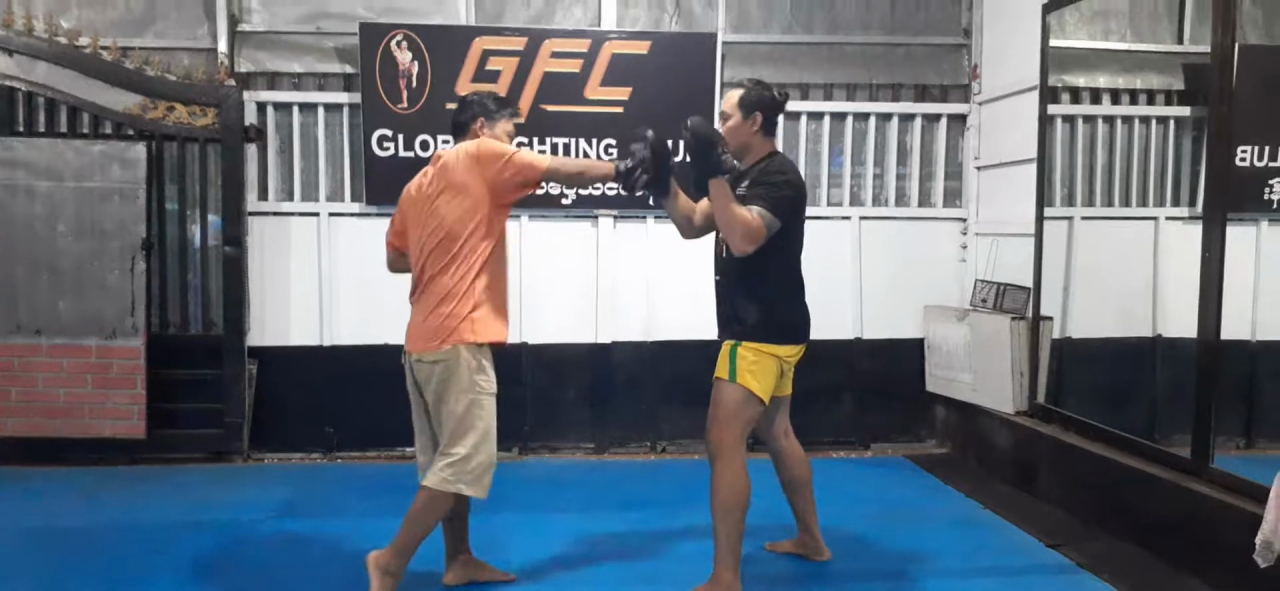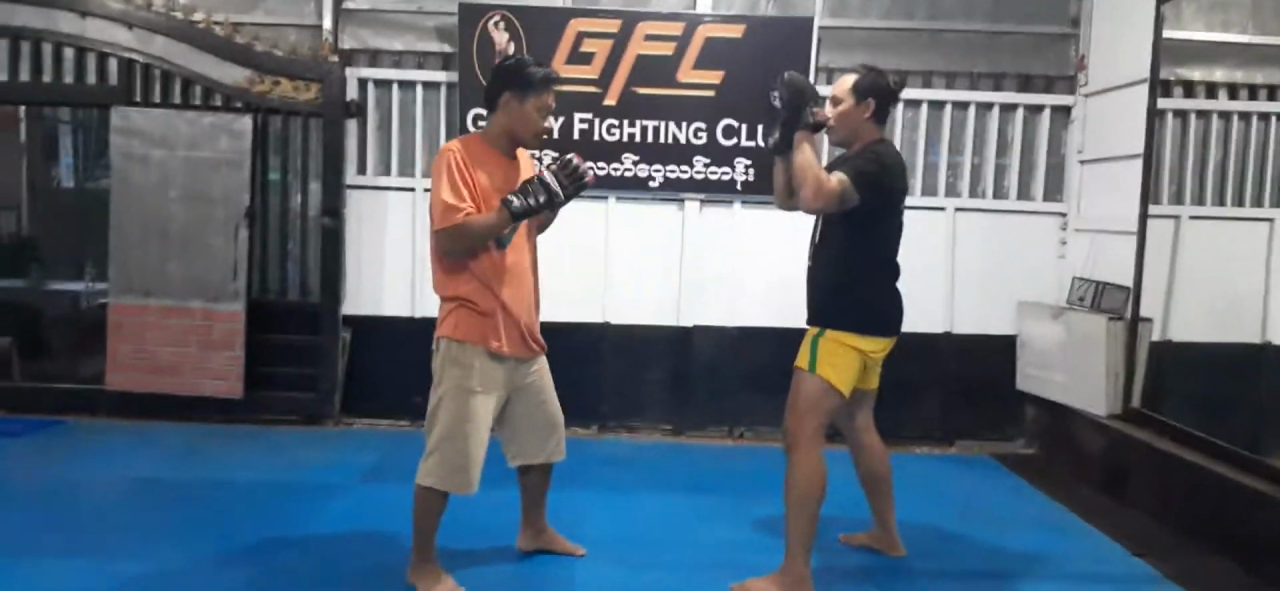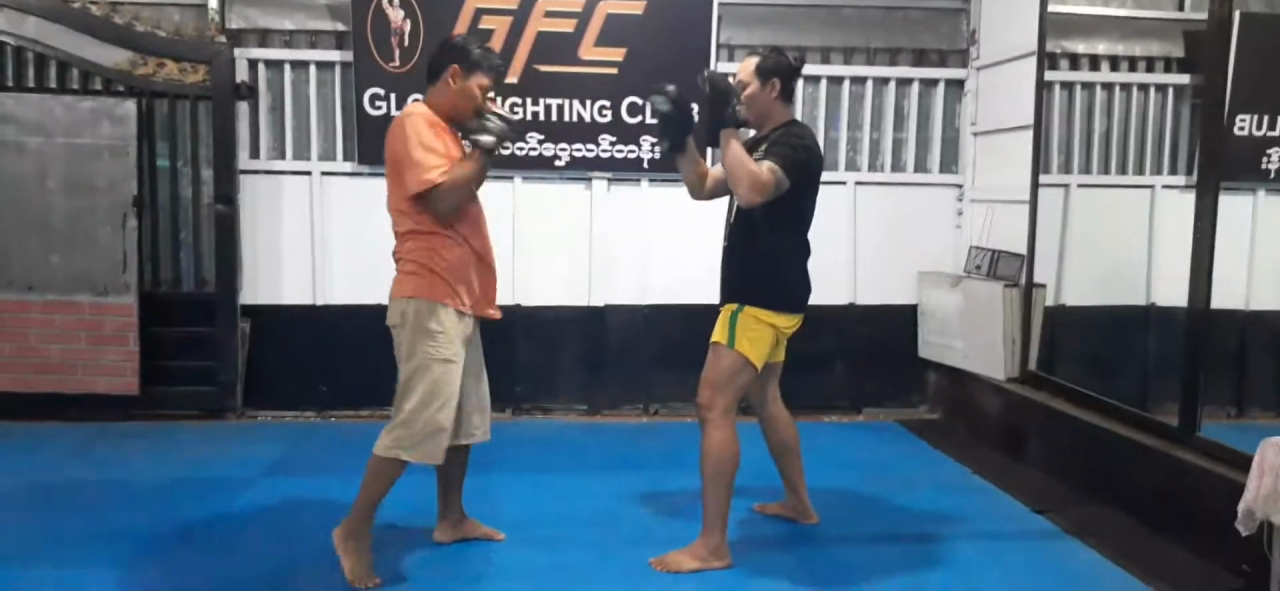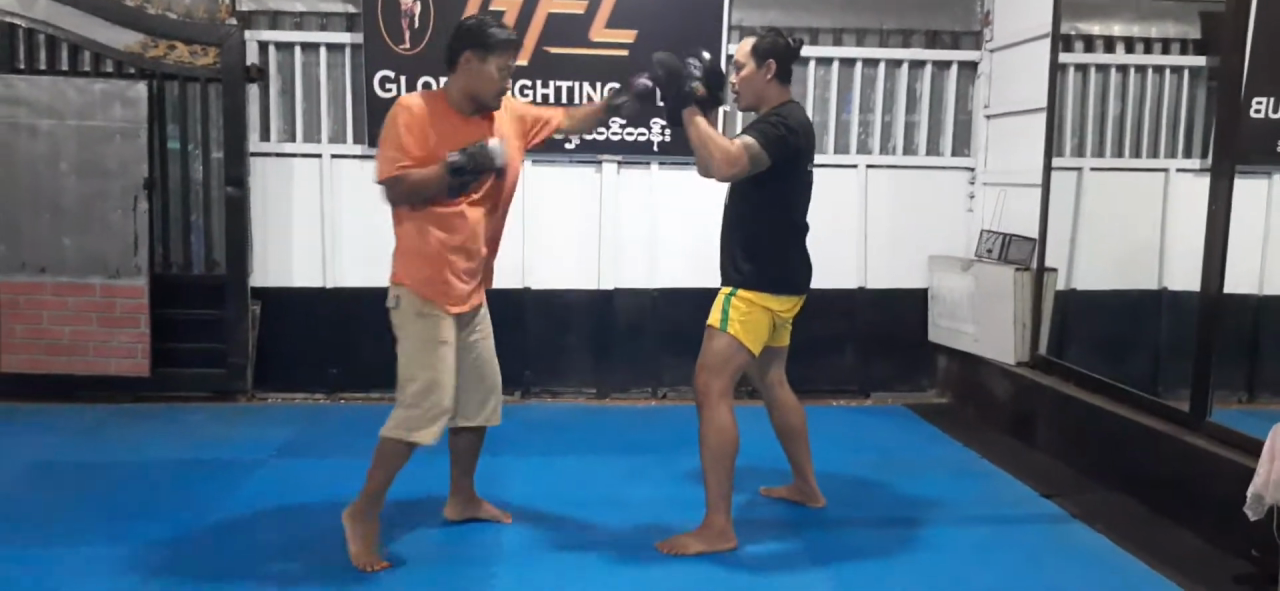
dt=1s
person 1, frame 1
left shoulder: (419, 183)
right shoulder: (481, 157)
left elbow: (396, 259)
right elbow: (563, 170)
right wrist: (622, 167)
left hip: (427, 339)
right hip: (458, 339)
left knee: (452, 456)
right knee: (464, 459)
person 1, frame 2
left shoulder: (523, 159)
right shoulder: (457, 156)
right elbow: (453, 242)
left wrist: (557, 196)
right wrist: (518, 203)
left hip: (522, 333)
right hip: (471, 337)
left knee: (543, 435)
right knee: (452, 453)
left ankle: (534, 529)
person 1, frame 3
left shoulder: (441, 129)
right shoulder: (417, 123)
left elbow: (462, 193)
right elbow: (443, 196)
left wrist: (481, 147)
right wrist: (484, 144)
left hip: (457, 297)
right hip: (429, 299)
left knee: (466, 415)
right knee: (421, 420)
left ankle: (451, 517)
right ankle: (355, 529)
person 1, frame 4
left shoulder: (509, 115)
right shoulder: (413, 110)
left elbow: (567, 121)
right elbow: (397, 190)
left wrist: (619, 99)
right wrist: (458, 168)
left hip: (471, 290)
right hip: (423, 290)
left knee: (479, 397)
right knee: (425, 405)
left ankle: (462, 497)
right ankle: (363, 512)
person 2, frame 1
left shoulder: (779, 177)
right shoulder: (745, 176)
left elbow: (743, 240)
right elbow: (692, 225)
left wrist: (714, 173)
left hip: (763, 332)
right hip: (769, 329)
left knee: (724, 442)
right knee: (776, 432)
right ankle: (811, 539)
person 2, frame 2
left shoulder: (877, 162)
right shoulder: (853, 162)
left elbow: (814, 197)
right elbow: (787, 198)
left wrist: (801, 130)
right wrist: (785, 142)
left hip: (850, 323)
right hip: (859, 320)
left knee: (801, 434)
right knee: (857, 425)
right ankle: (887, 534)
person 2, frame 3
left shoulder: (795, 143)
right shoulder: (760, 142)
left elbow: (750, 192)
right elbow: (705, 187)
left wrist: (726, 128)
right wrist: (681, 137)
left hip: (764, 298)
right hip: (761, 295)
left knee: (714, 405)
right knee: (764, 398)
left ankle: (712, 545)
right ankle: (799, 503)
person 2, frame 4
left shoulder: (783, 123)
right shoulder: (775, 122)
left elbow: (725, 164)
right elbow: (714, 165)
left wrist: (687, 106)
right wrist: (702, 106)
left hip: (760, 281)
right hip: (775, 277)
left knee: (711, 389)
right knee: (770, 380)
left ankle: (718, 527)
right ankle: (806, 486)
